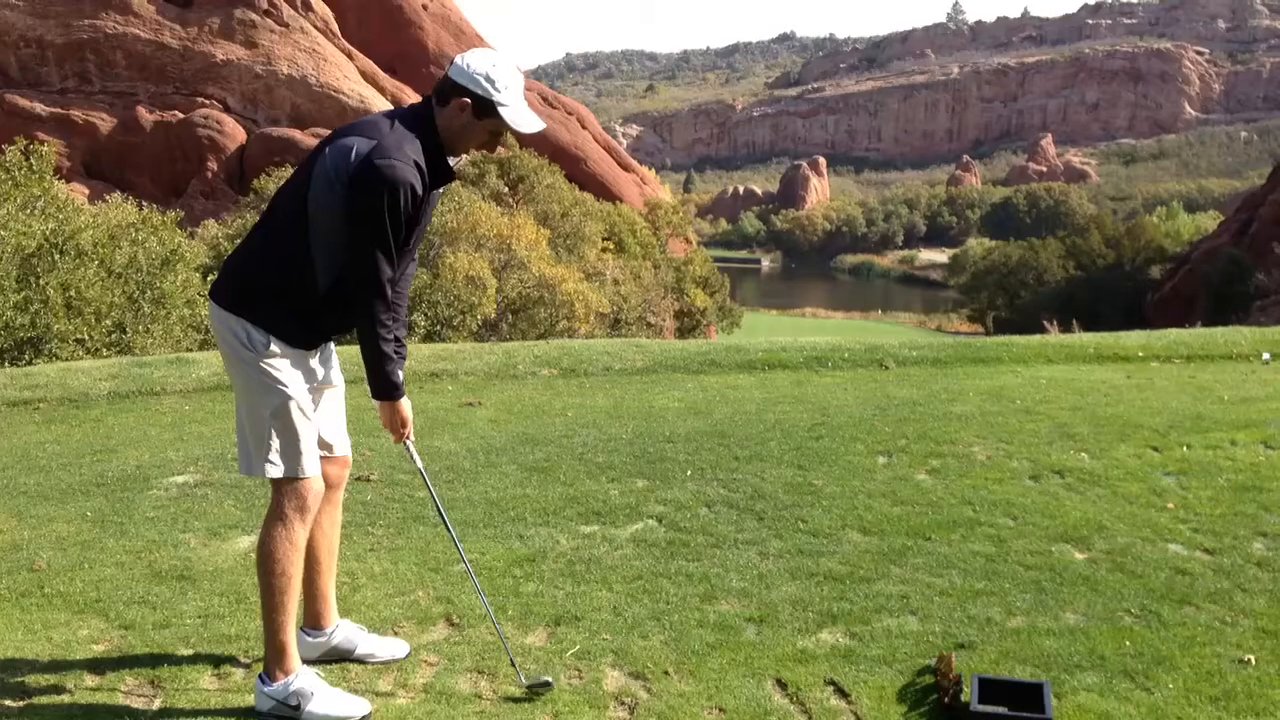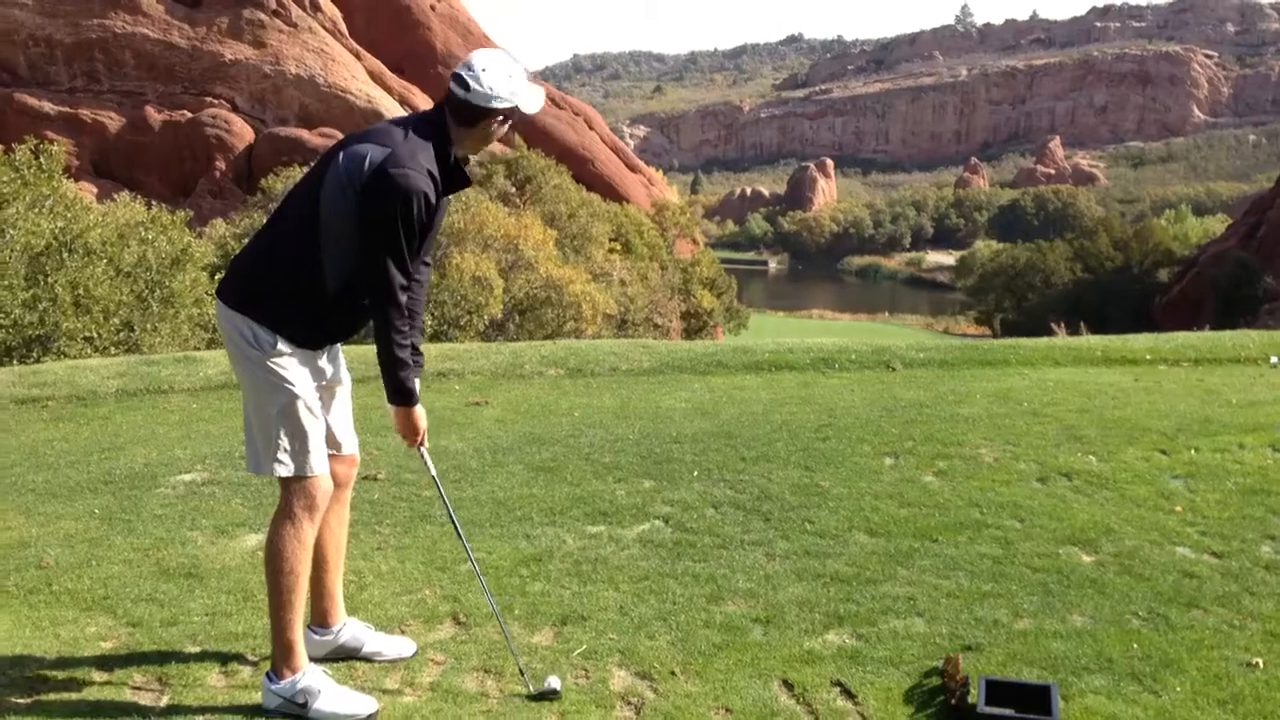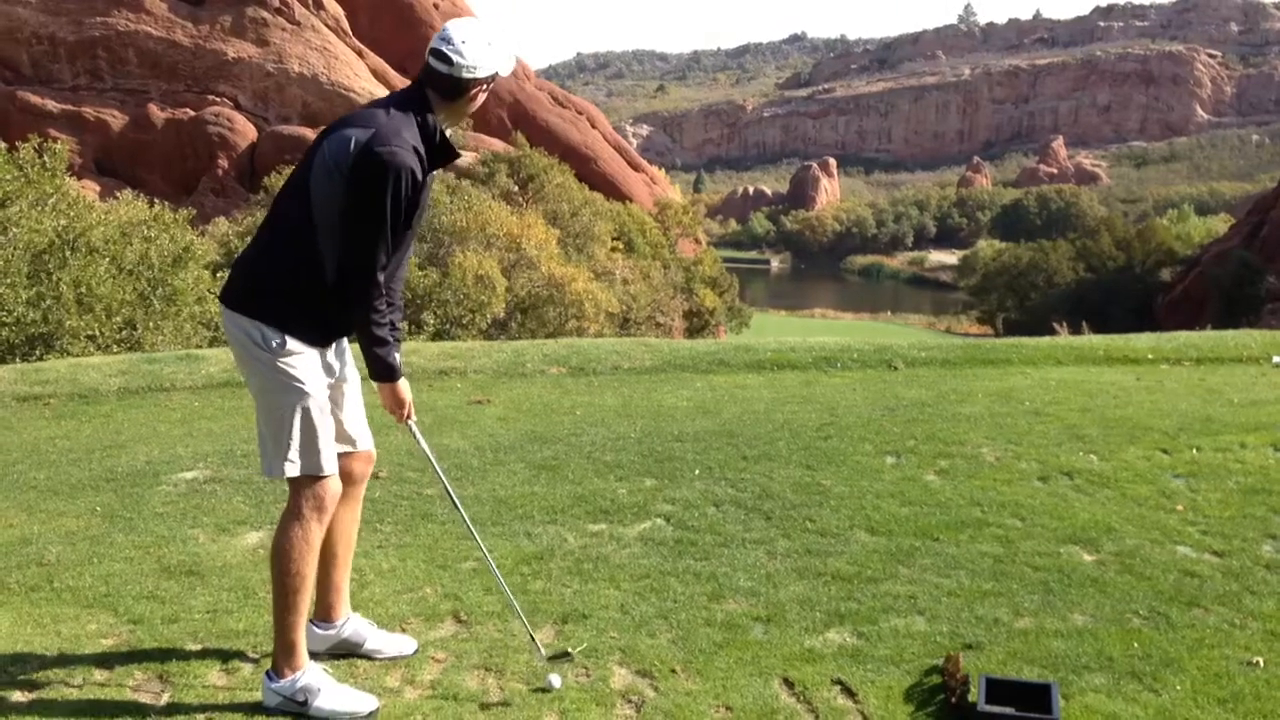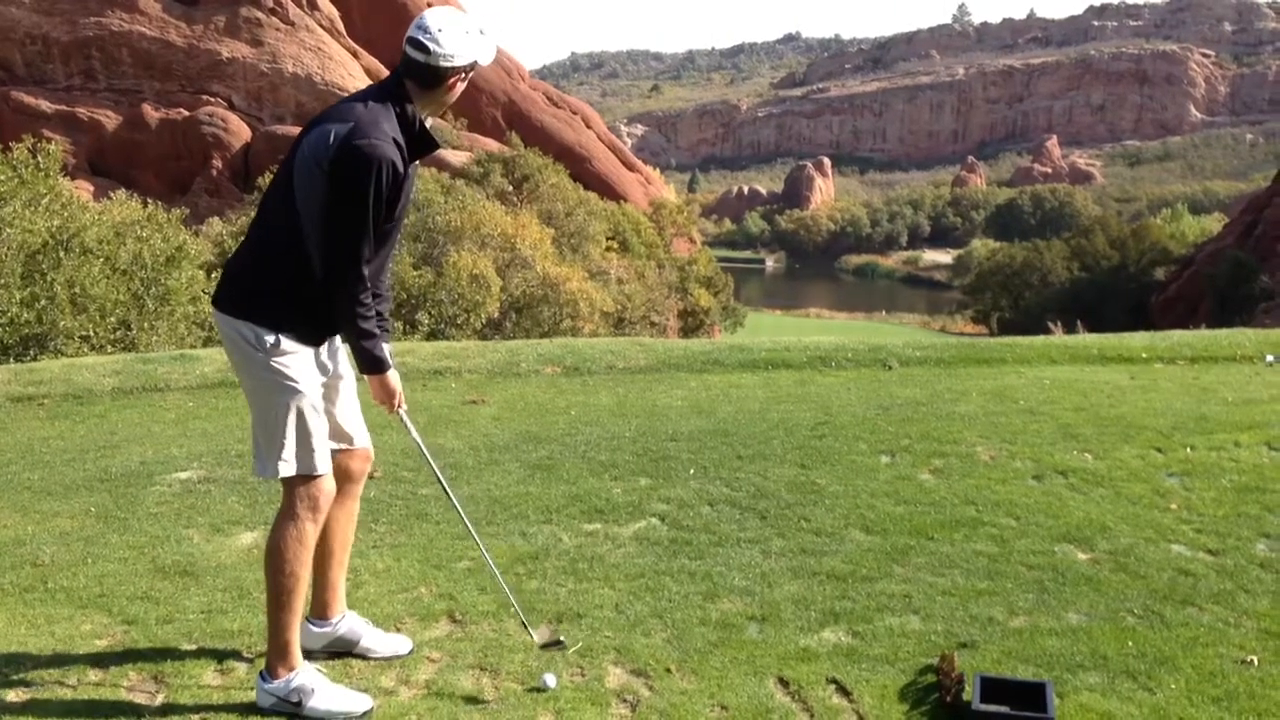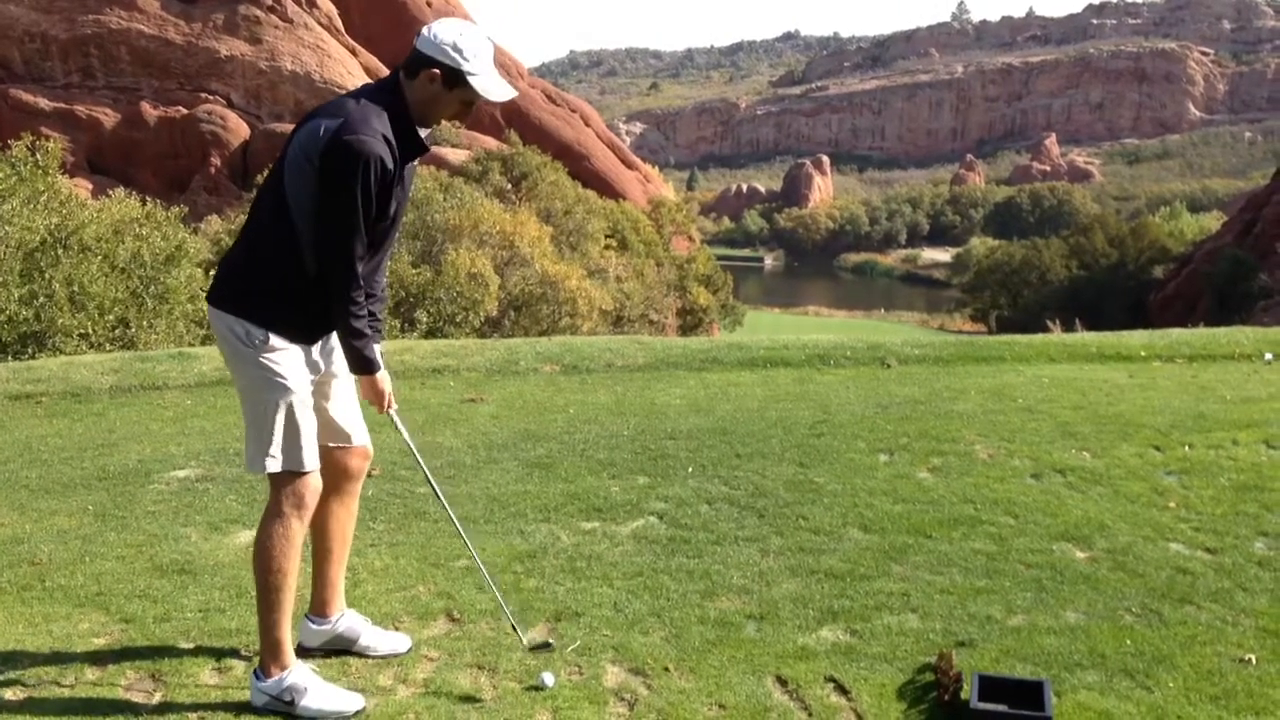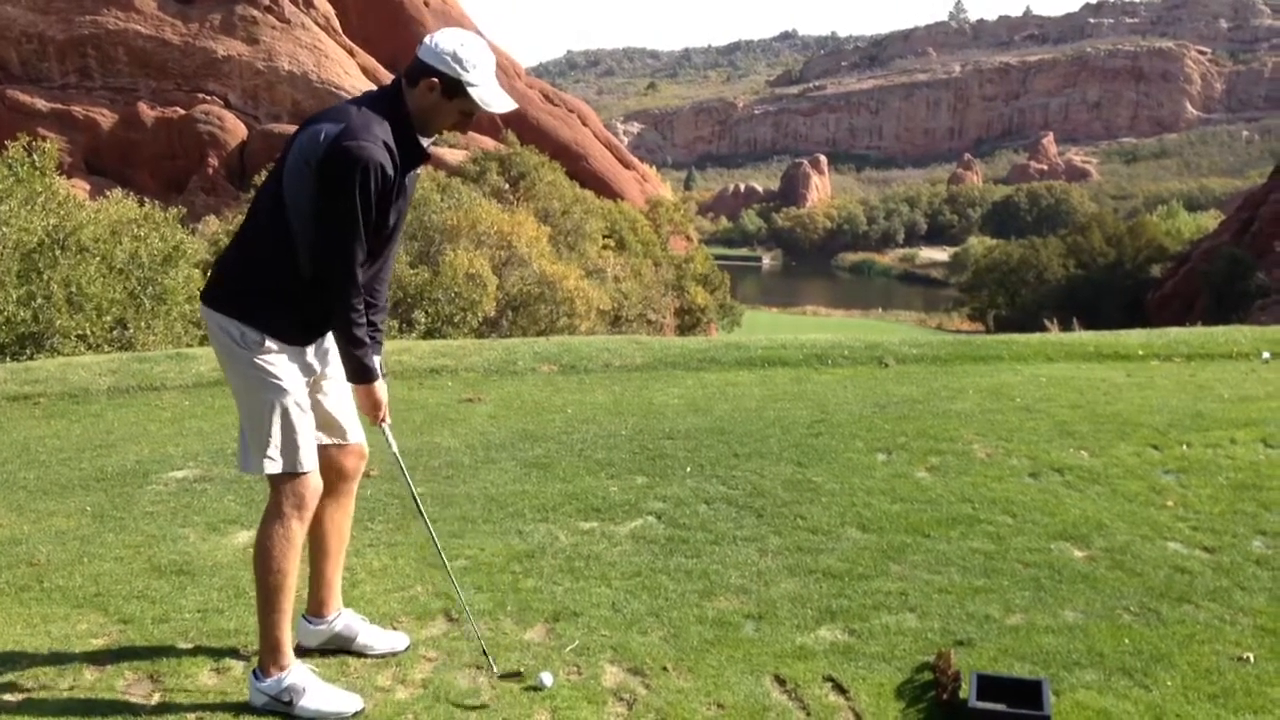
dt=0.5s
person 1, frame 1
left shoulder: (415, 153)
right shoulder: (391, 164)
left elbow: (393, 277)
right elbow: (372, 286)
left wrist: (394, 372)
right wrist: (389, 389)
left hip: (304, 323)
right hip: (264, 323)
left knee: (332, 471)
right knee: (299, 491)
left ankle: (321, 628)
person 1, frame 2
left shoulder: (425, 155)
right shoulder: (404, 175)
left elbow: (410, 279)
right elbow: (386, 292)
left wrist: (412, 378)
right wrist: (404, 397)
left hip: (312, 322)
right hip: (271, 323)
left knee: (340, 469)
right knee: (307, 491)
left ankle: (328, 626)
person 1, frame 3
left shoulder: (405, 134)
right shoulder: (391, 153)
left elbow: (381, 264)
right elbow: (364, 274)
left wrist: (388, 357)
right wrist: (388, 371)
left hip: (314, 320)
right hip: (276, 322)
left knee: (354, 465)
right knee: (315, 491)
left ankle: (332, 620)
person 1, frame 4
left shoulder: (388, 126)
right shoulder: (370, 145)
left elbow: (367, 260)
right elbow: (345, 270)
left wrist: (377, 349)
right wrist: (377, 364)
left hip: (310, 321)
right hip: (269, 322)
left knee: (352, 463)
right knee: (309, 492)
left ankle: (327, 619)
person 1, frame 5
left shoulder: (392, 132)
right shoulder: (359, 140)
left elbow: (366, 258)
right elbow: (340, 267)
left wrist: (370, 348)
right wrist: (368, 364)
left hip: (308, 318)
right hip: (263, 319)
left knee: (350, 459)
right knee: (298, 487)
left ankle: (326, 616)
person 1, frame 6
left shoulder: (397, 140)
right shoulder: (358, 147)
left elbow: (372, 264)
right elbow: (340, 272)
left wrist: (369, 359)
right wrist: (365, 373)
left hip: (303, 320)
right hip: (258, 322)
left knee: (345, 458)
right knee: (299, 487)
left ankle: (325, 616)
